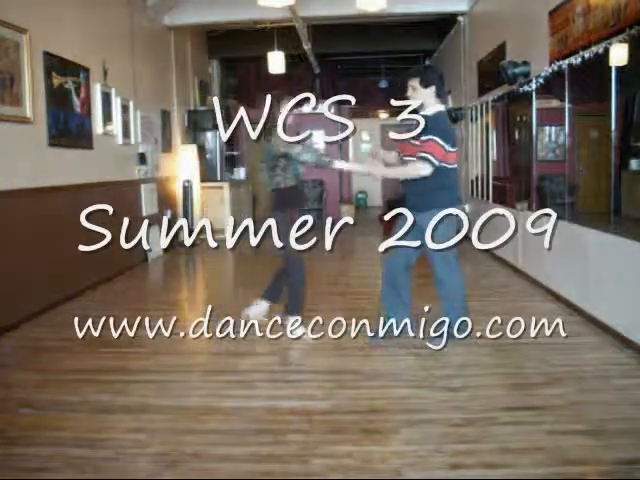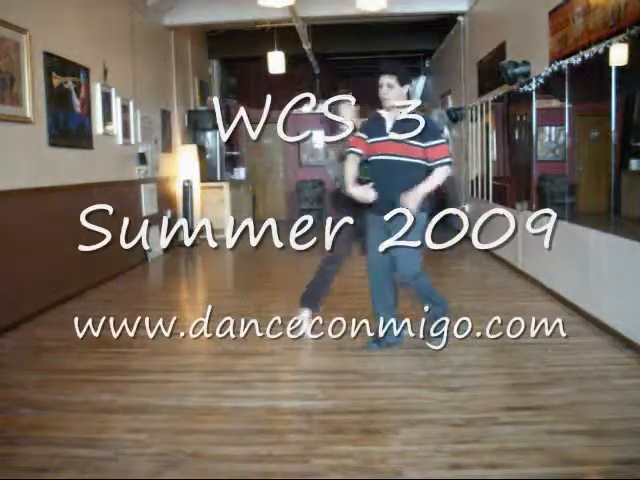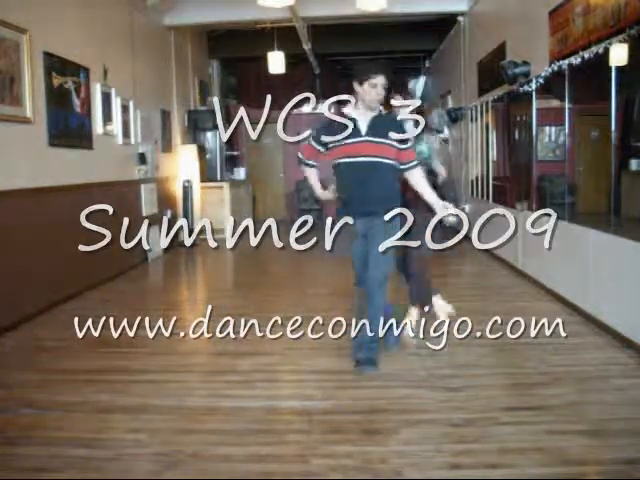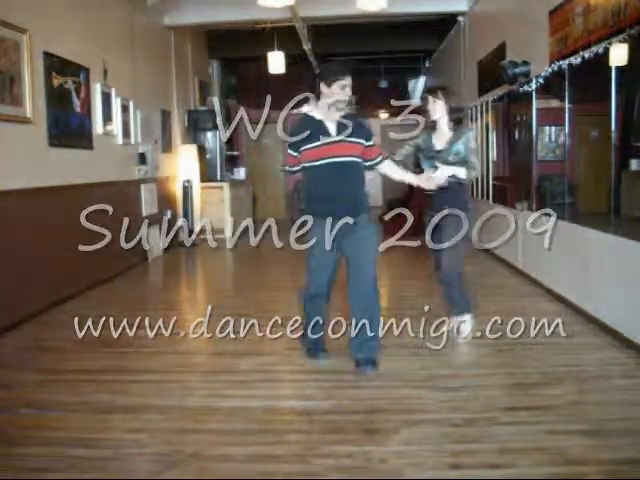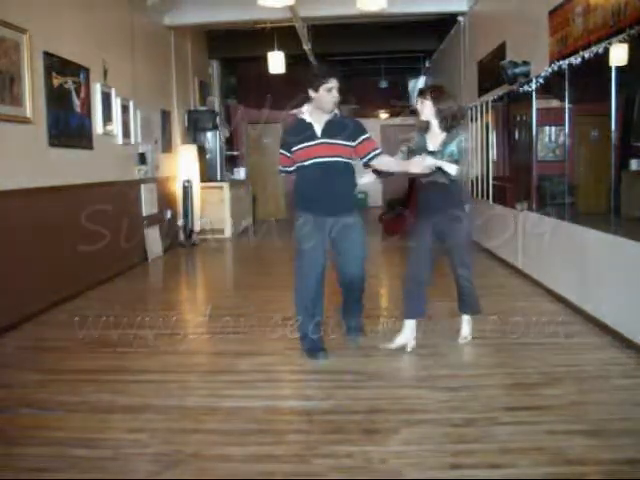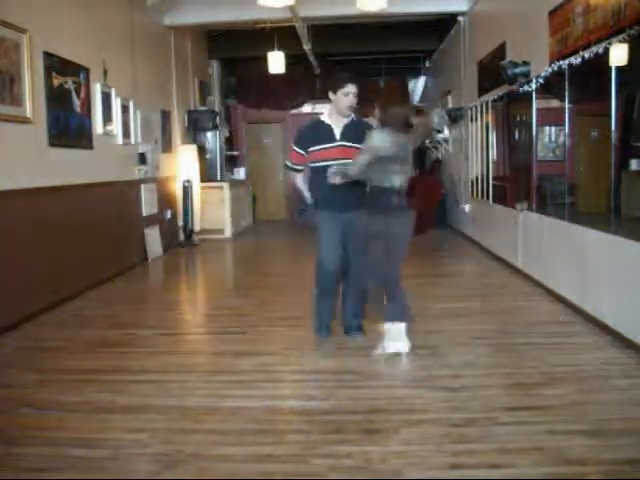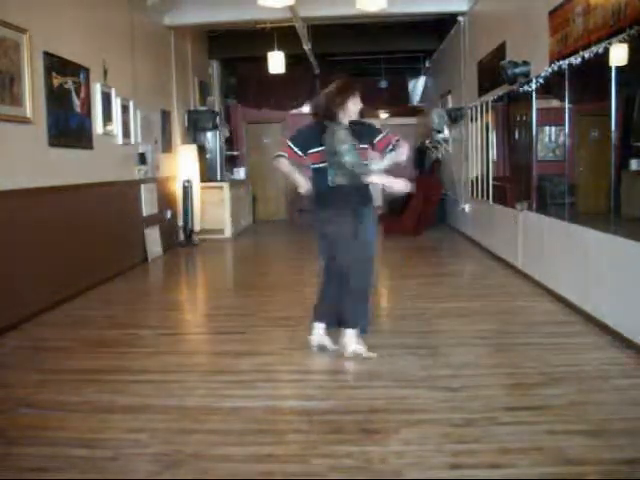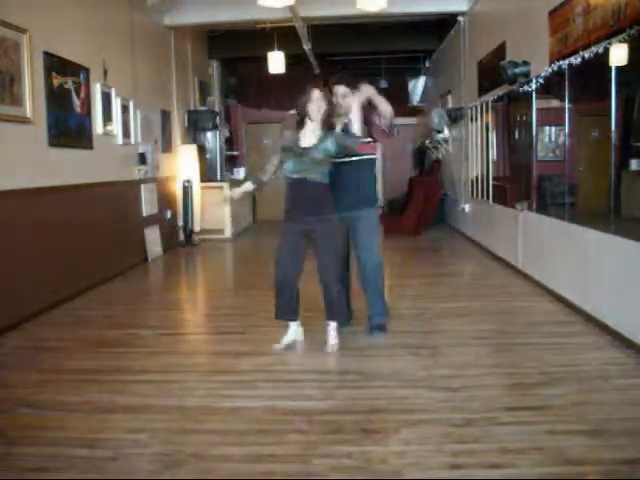
dt=0.4s
person 1, frame 1
left shoulder: (437, 125)
right shoulder: (422, 122)
left elbow: (423, 168)
right elbow: (406, 157)
left wrist: (383, 171)
right wrist: (385, 157)
left hip: (437, 210)
right hip: (414, 208)
left knee: (444, 266)
right knee: (395, 261)
left ankle: (456, 326)
right ankle: (395, 321)
person 1, frame 2
left shoulder: (424, 125)
right shoulder: (370, 125)
left elbow: (444, 168)
right elbow: (353, 157)
left wrist: (417, 193)
right wrist: (352, 186)
left hip: (410, 213)
right hip: (378, 212)
left knee: (407, 271)
right knee: (378, 271)
left ankle: (440, 314)
right ankle: (388, 330)
person 1, frame 3
left shoulder: (394, 127)
right shoulder: (332, 126)
left elbow: (411, 169)
right elbow: (307, 159)
left wrist: (436, 202)
right wrist: (320, 191)
left hip: (385, 217)
right hip: (351, 216)
left knee: (376, 281)
right knee: (363, 280)
left ankle: (367, 348)
right ankle: (380, 330)
person 1, frame 4
left shoulder: (358, 127)
right shoulder: (301, 128)
left elbow: (379, 163)
right elbow: (293, 170)
left wrist: (417, 180)
right wrist: (322, 182)
left hip: (358, 217)
right hip: (320, 219)
left knee: (364, 281)
right knee: (317, 283)
left ankle: (365, 350)
right ankle: (313, 339)
person 1, frame 5
left shoulder: (351, 127)
right shoulder: (293, 130)
left elbow: (376, 158)
right elbow: (287, 171)
left wrist: (408, 165)
right wrist: (314, 183)
left hip: (346, 213)
right hip: (310, 215)
left knee: (354, 271)
right knee: (310, 276)
left ankle: (352, 319)
right ankle: (311, 337)
person 1, frame 6
left shoulder: (363, 129)
right shoulder: (309, 132)
right elbow: (295, 170)
right wrist: (311, 197)
left hip: (357, 210)
right hip: (326, 211)
left knee: (356, 267)
right knee: (329, 266)
left ankle: (353, 321)
right ankle: (323, 322)
person 1, frame 7
left shoulder: (364, 130)
right shoulder: (310, 133)
left elbow: (394, 146)
right elbow: (282, 159)
left wrist: (401, 151)
right wrist: (299, 178)
left hip: (361, 207)
right hip: (328, 209)
left knee: (361, 260)
right knee: (334, 262)
left ankle: (354, 318)
right ankle: (338, 315)
person 1, frame 8
left shoulder: (364, 122)
left elbow: (387, 115)
left wrist: (372, 95)
left hip: (363, 208)
right hip: (332, 208)
left knee: (370, 262)
left ankle: (378, 318)
person 2, frame 1
left shoulder: (275, 138)
right shoulder: (279, 140)
right elbow: (312, 157)
left hip: (286, 207)
right hip: (286, 209)
left knee: (290, 263)
right knee: (295, 265)
left ankle: (261, 306)
right ankle: (292, 320)
person 2, frame 2
right shoulder: (335, 142)
right elbow: (337, 175)
left hip: (363, 209)
right hip: (345, 209)
right knee: (333, 262)
right ankle: (306, 312)
person 2, frame 3
left shoulder: (424, 137)
left elbow: (439, 177)
left wrist: (439, 171)
left hip: (422, 205)
right hip: (401, 203)
left knee: (413, 259)
right knee: (405, 261)
left ankle: (414, 313)
right ankle: (438, 303)
person 2, frame 4
left shoulder: (464, 134)
right shoulder: (424, 137)
left elbow: (474, 171)
right elbow: (397, 159)
left wrist: (450, 170)
left hip: (456, 207)
right hip: (434, 207)
left knee: (449, 267)
right knee: (443, 266)
left ankle: (466, 317)
right ankle: (458, 314)
person 2, frame 5
left shoulder: (458, 135)
right shoulder: (418, 139)
left elbow: (463, 170)
left wrist: (437, 162)
left hip: (454, 214)
right hip: (425, 214)
left knee: (461, 270)
right knee: (415, 273)
left ankle: (466, 321)
right ankle: (409, 332)
person 2, frame 6
left shoulder: (380, 135)
right shoulder: (406, 137)
left elbow: (357, 168)
left wrist: (336, 173)
left hip: (385, 215)
right hip: (400, 212)
left knee: (380, 275)
right knee: (388, 275)
left ankle: (395, 336)
right ankle: (398, 334)
person 2, frame 7
right shoulder: (341, 133)
left elbow: (362, 165)
right elbow: (353, 166)
left wrist: (395, 156)
right wrist: (386, 180)
left hip: (331, 211)
right hip: (342, 212)
left knee: (336, 274)
right knee: (357, 274)
left ankle: (319, 333)
right ankle: (351, 339)
person 2, frame 8
left shoulder: (332, 138)
right shoulder: (290, 138)
left elbow: (361, 148)
right elbow: (270, 170)
right wrist: (245, 187)
left hip: (323, 217)
right hip: (294, 217)
left knee: (329, 275)
right knee: (284, 274)
left ankle: (332, 331)
right ankle: (294, 329)
